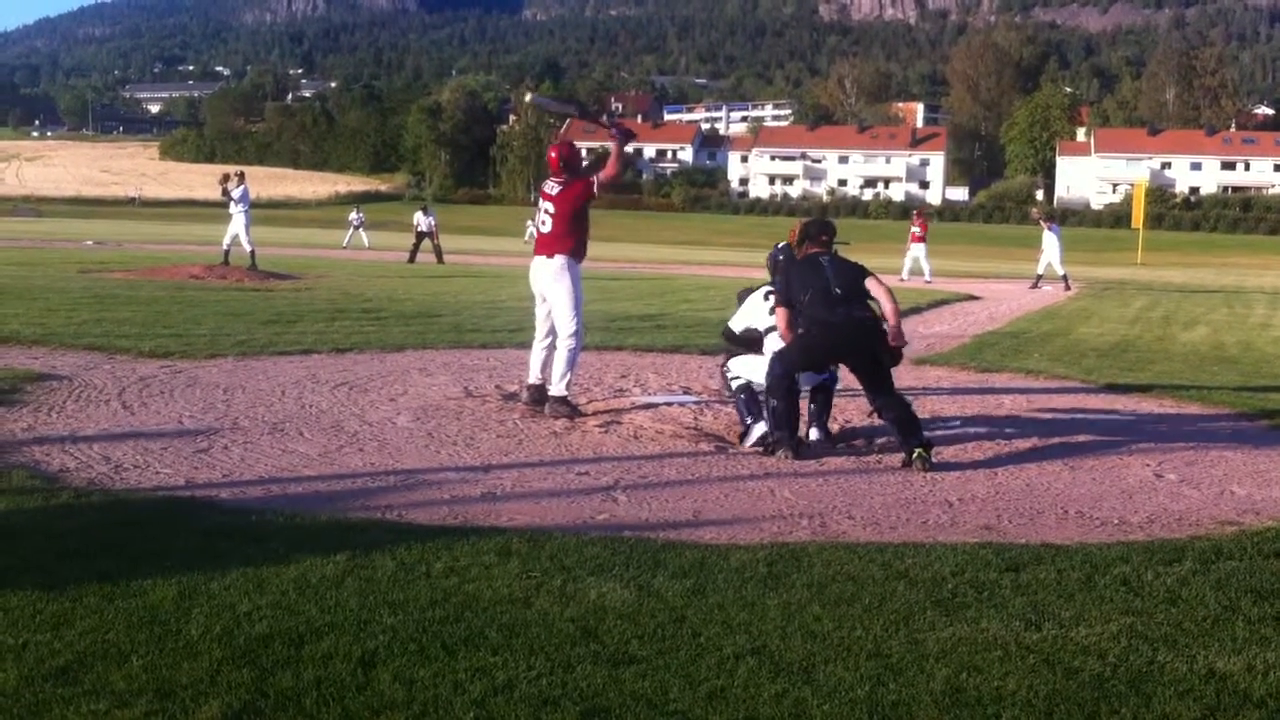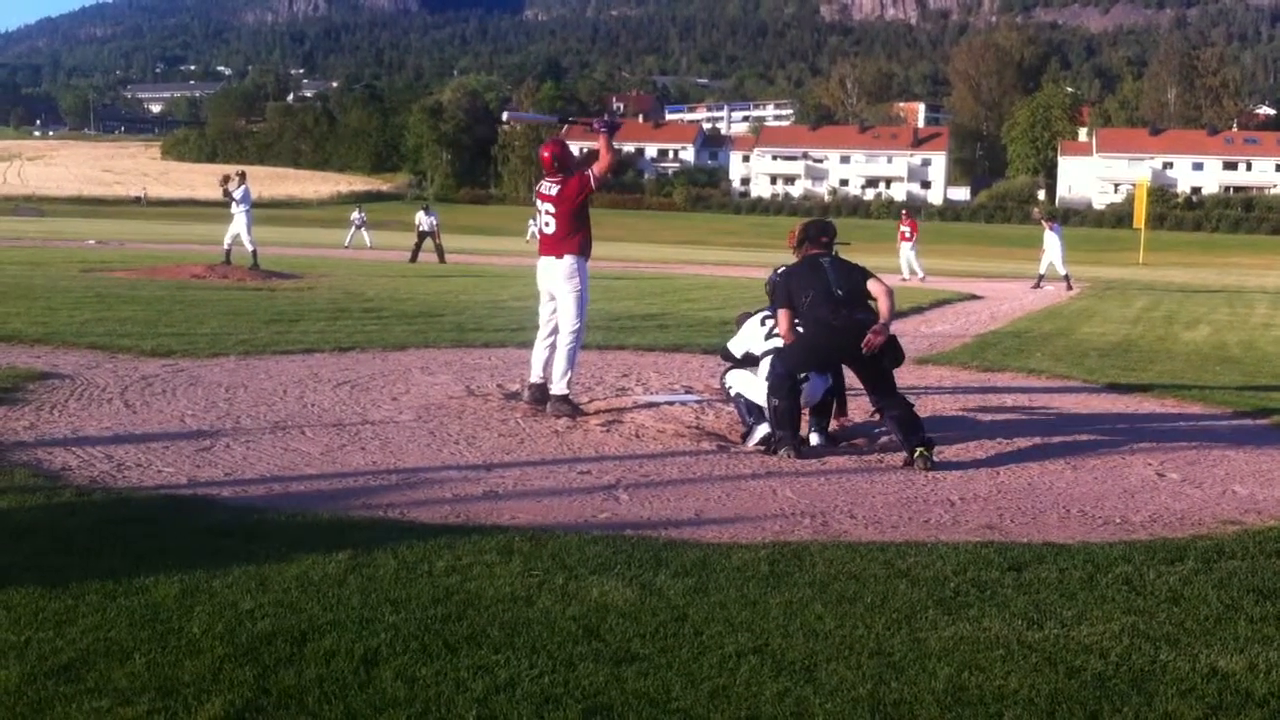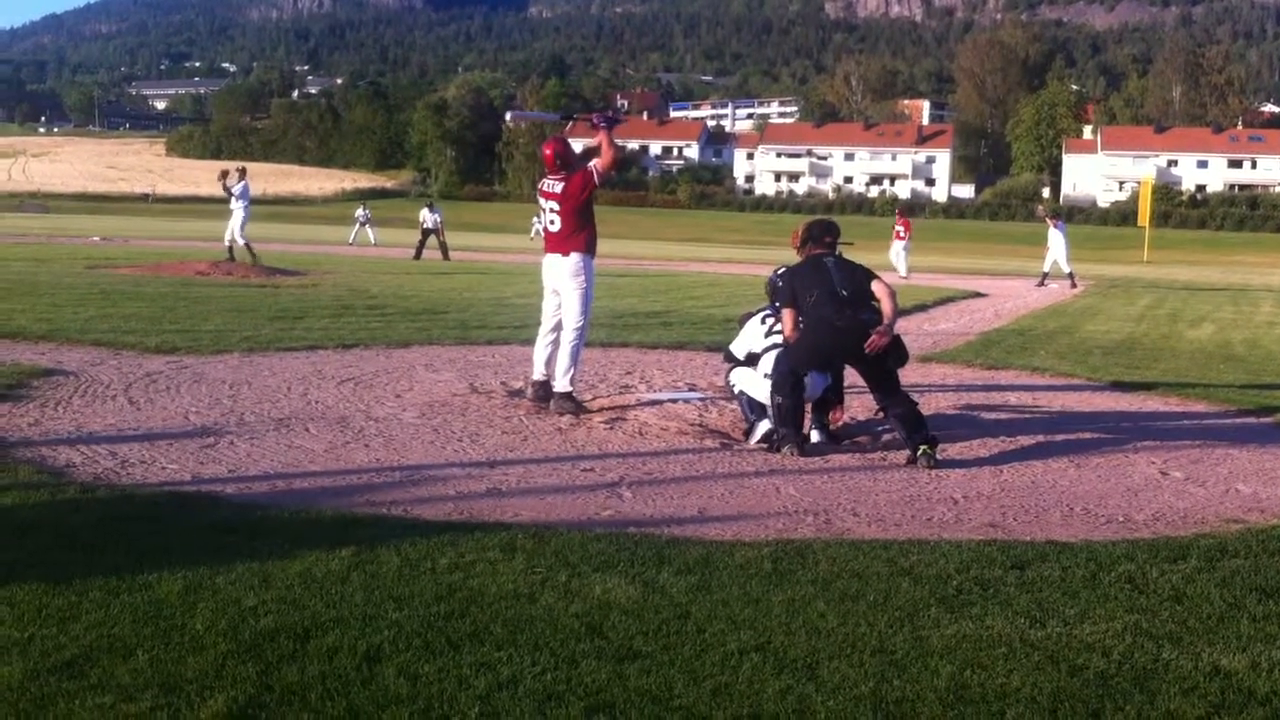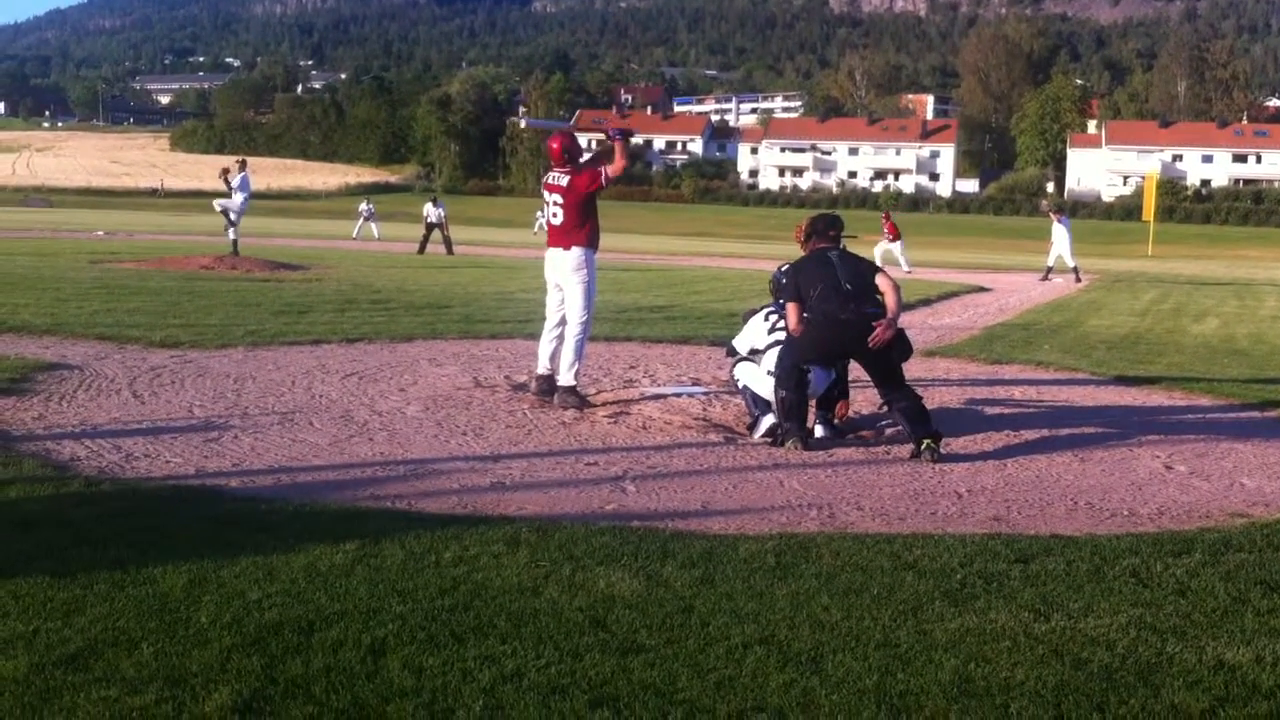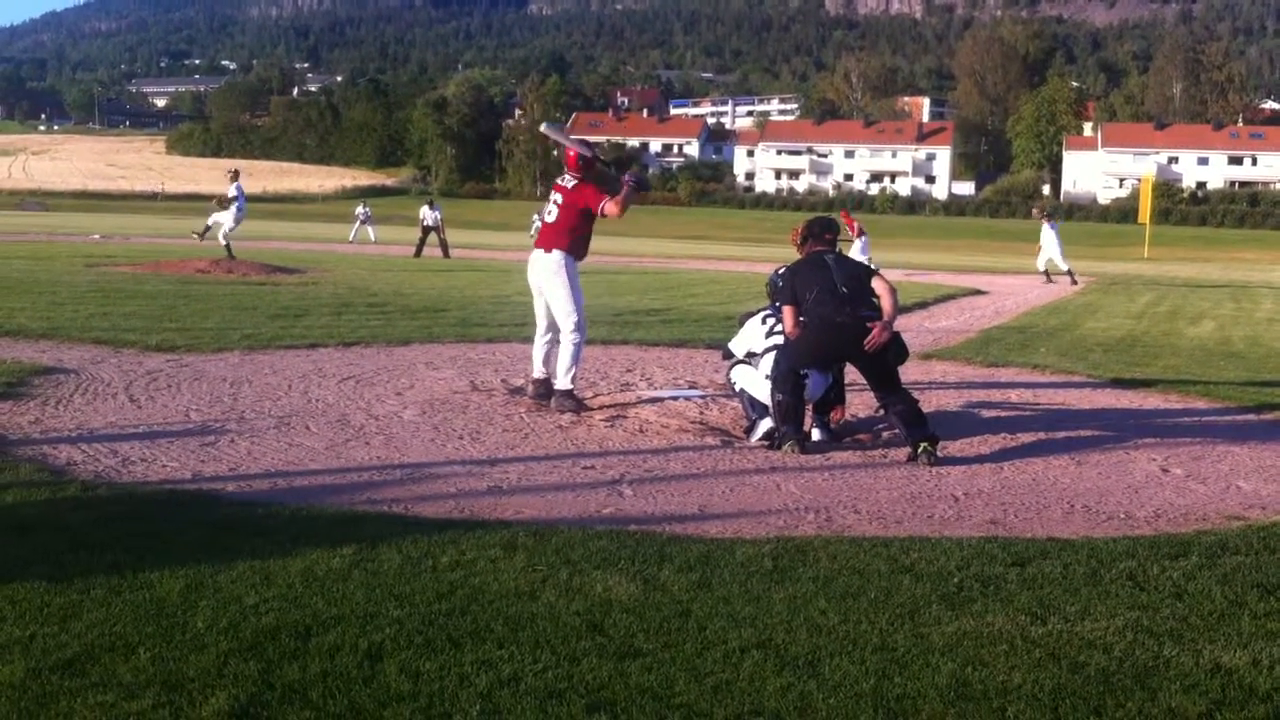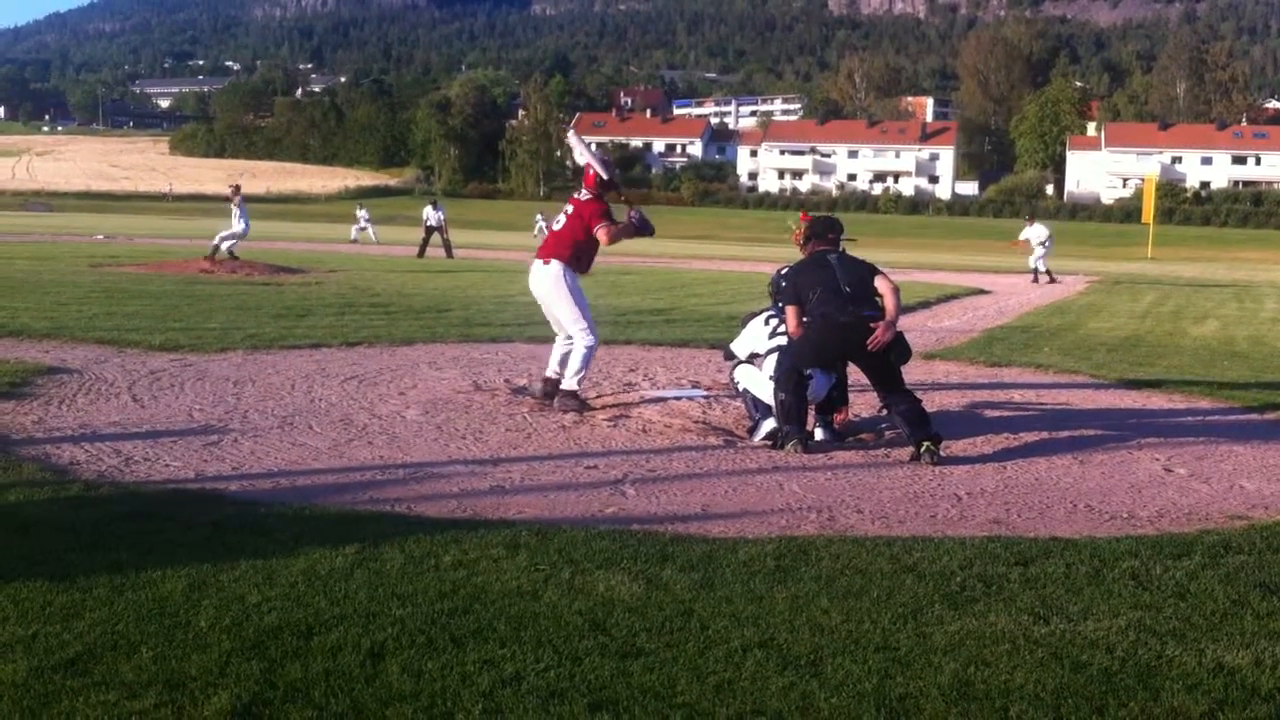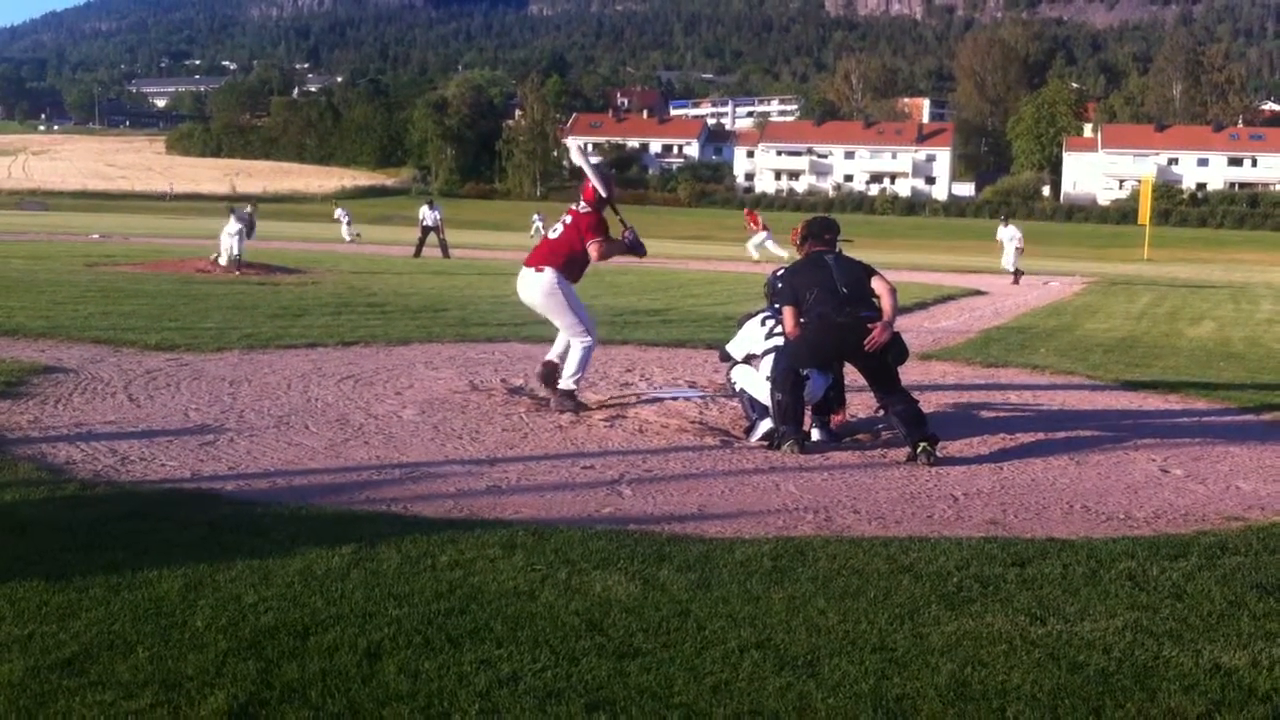
dt=0.3s
person 1, frame 1
left shoulder: (547, 186)
right shoulder: (575, 189)
left elbow: (597, 174)
right elbow: (611, 172)
left wrist: (616, 144)
right wrist: (617, 142)
left hip: (539, 265)
right hip: (560, 267)
left knee: (545, 331)
right knee: (569, 334)
left ankle: (535, 388)
right ankle: (557, 398)
person 1, frame 2
left shoulder: (542, 187)
right shoulder: (573, 187)
left elbow: (582, 166)
right elbow: (606, 163)
left wrist: (599, 139)
right wrist: (604, 133)
left hip: (545, 265)
right hip: (568, 266)
left knee: (547, 330)
right knee: (569, 333)
left ankle: (536, 386)
right ankle: (558, 396)
person 1, frame 3
left shoulder: (544, 185)
right shoulder: (577, 184)
left elbow: (576, 162)
right elbow: (610, 158)
left wrist: (597, 139)
right wrist: (605, 128)
left hip: (551, 262)
right hip: (575, 263)
left knee: (549, 327)
right knee: (573, 330)
left ankle: (539, 384)
right ankle: (562, 394)
person 1, frame 4
left shoulder: (549, 179)
right shoulder: (581, 180)
left elbow: (582, 166)
right elbow: (620, 166)
left wrist: (608, 147)
right wrist: (618, 139)
left hip: (553, 257)
right hip: (576, 258)
left knee: (554, 321)
right knee: (577, 326)
left ankle: (543, 378)
right ankle: (566, 389)
person 1, frame 5
left shoulder: (562, 184)
right shoulder: (585, 189)
left elbow: (602, 202)
right elbow: (616, 210)
left wrist: (625, 189)
right wrist: (629, 187)
left hip: (537, 261)
right hip: (557, 263)
left knee: (546, 329)
right knee: (573, 332)
left ankle: (539, 383)
right ankle: (562, 393)
person 1, frame 6
left shoulder: (580, 200)
right shoulder: (595, 205)
left elbow: (606, 230)
right elbow: (606, 238)
left wrist: (631, 226)
right wrist: (632, 224)
left hip: (540, 271)
right hip: (556, 273)
left knee: (567, 334)
right knee: (586, 337)
left ankle: (549, 383)
right ankle: (567, 393)
person 1, frame 7
left shoulder: (577, 211)
right shoulder: (592, 218)
left elbow: (598, 244)
right elbow: (597, 253)
left wrist: (626, 244)
right wrist: (626, 244)
left hip: (527, 278)
right hip: (546, 281)
left knee: (572, 327)
right knee: (584, 338)
left ankle: (550, 366)
right ankle: (564, 394)
person 2, frame 1
left shoulder: (791, 271)
right shoulder: (851, 267)
left elbow: (784, 328)
right elbow: (882, 290)
left wrist: (803, 355)
right wrist: (894, 326)
left hip: (821, 332)
right hip: (864, 331)
left knee: (780, 368)
right knee: (884, 393)
left ankle: (784, 442)
right ankle: (917, 448)
person 2, frame 2
left shoulder: (791, 273)
right shoulder: (851, 268)
left elbow: (786, 330)
right elbow: (883, 291)
left wrist: (803, 356)
right wrist: (883, 325)
left hip: (823, 334)
right hip: (863, 334)
left knee: (782, 369)
right knee: (886, 394)
left ankle: (786, 442)
right ankle: (919, 447)
person 2, frame 3
left shoulder: (795, 273)
right shoulder: (854, 268)
left elbow: (790, 330)
right elbow: (885, 292)
left wrist: (808, 354)
right wrist: (888, 326)
left hip: (825, 333)
right hip: (867, 333)
left knee: (785, 367)
right knee: (890, 392)
left ankle: (789, 439)
right ankle: (923, 446)
person 2, frame 4
left shoulder: (798, 267)
right shoulder: (858, 261)
left elbow: (795, 325)
right elbow: (889, 286)
left wrist: (812, 346)
right wrist: (891, 320)
left hip: (829, 327)
right hip: (871, 328)
left knee: (789, 362)
right knee: (895, 386)
left ankle: (792, 433)
right ankle: (927, 440)
person 2, frame 5
left shoulder: (795, 271)
right shoulder: (855, 265)
left elbow: (791, 328)
right elbow: (885, 289)
left wrist: (810, 349)
right wrist: (887, 323)
left hip: (824, 331)
right hip: (866, 330)
left knee: (785, 367)
right knee: (890, 389)
left ankle: (789, 437)
right ankle: (923, 443)
person 2, frame 6
left shoulder: (798, 271)
right shoulder: (858, 264)
left elbow: (794, 327)
right elbow: (889, 288)
left wrist: (812, 348)
right wrist: (890, 322)
left hip: (827, 331)
right hip: (870, 330)
left knee: (788, 367)
right knee: (893, 389)
left ankle: (792, 436)
right ankle: (926, 443)
person 2, frame 7
left shoulder: (794, 271)
right shoulder: (855, 265)
left elbow: (791, 328)
right elbow: (886, 289)
left wrist: (810, 348)
right wrist: (887, 322)
left hip: (824, 331)
right hip: (866, 330)
left knee: (785, 366)
right knee: (890, 388)
left ankle: (789, 436)
right ankle: (923, 443)
person 3, frame 1
left shoulder: (760, 295)
left elbow: (729, 334)
right hip: (812, 368)
left knee: (732, 367)
right knee: (828, 371)
left ankle: (756, 425)
right ankle: (817, 429)
person 3, frame 2
left shoulder: (758, 319)
left elbow: (727, 354)
right wrist: (841, 403)
right hip: (809, 393)
left knee: (730, 376)
right knee: (829, 376)
left ankle: (758, 427)
right ankle: (818, 433)
person 3, frame 3
left shoulder: (759, 319)
left elbow: (729, 356)
right wrist: (837, 401)
left hip: (771, 389)
right hip: (809, 388)
left knee: (735, 373)
right knee: (828, 373)
left ankle: (760, 423)
right ankle: (819, 429)
person 3, frame 4
left shoulder: (762, 316)
left elbow: (731, 351)
right wrist: (843, 397)
left hip: (774, 386)
right hip: (811, 385)
left knee: (740, 366)
right knee: (833, 368)
left ankle: (763, 418)
right ankle: (824, 423)
person 3, frame 5
left shoulder: (759, 319)
left elbow: (727, 354)
right elbow: (836, 363)
right wrist: (839, 401)
left hip: (771, 391)
right hip: (809, 392)
left knee: (737, 370)
right knee: (830, 371)
left ankle: (761, 421)
right ankle: (820, 426)
person 3, frame 6
left shoulder: (762, 320)
left elbow: (729, 355)
right wrist: (842, 402)
left hip: (774, 392)
right hip: (813, 393)
left knee: (740, 369)
right knee: (833, 371)
left ankle: (764, 421)
right ankle: (824, 426)
person 3, frame 7
left shoulder: (757, 321)
left elbow: (725, 356)
right elbow: (835, 364)
right wrist: (840, 402)
left hip: (771, 392)
right hip: (810, 393)
left knee: (737, 370)
right knee: (831, 372)
left ankle: (761, 422)
right ankle: (820, 426)
